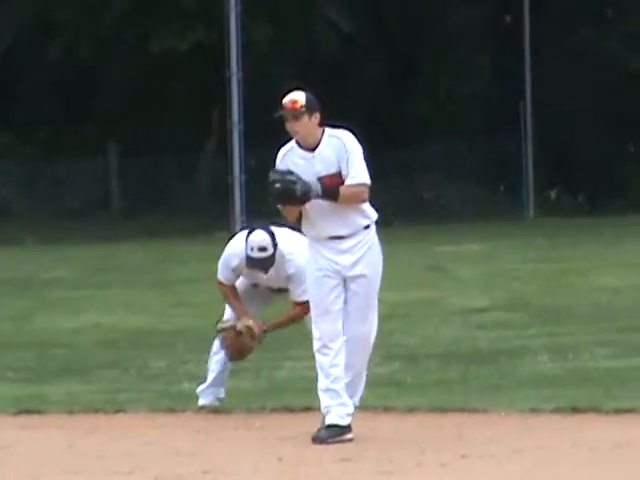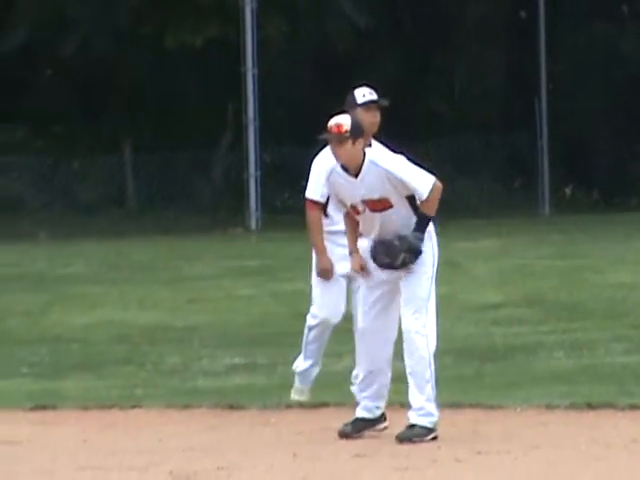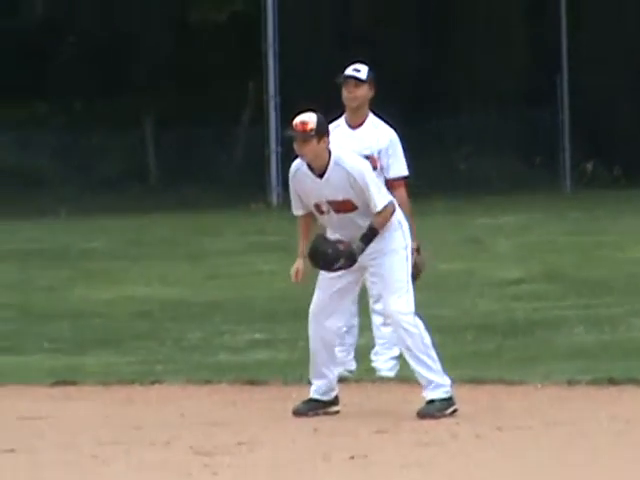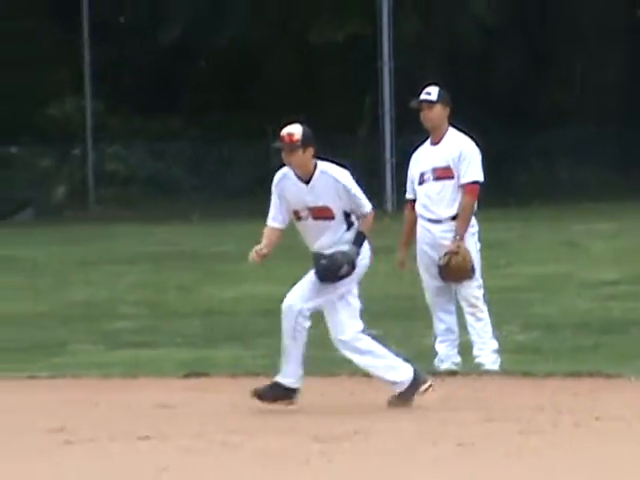
dt=1s
person 1, frame 1
left shoulder: (343, 141)
right shoulder: (286, 157)
left elbow: (361, 192)
right elbow: (291, 217)
left wrist: (319, 190)
right wrist: (293, 198)
left hip: (361, 244)
right hip: (321, 250)
left knee: (361, 331)
right knee: (327, 336)
left ankle: (344, 404)
right ankle: (337, 416)
person 1, frame 2
left shoulder: (388, 165)
right shoulder: (334, 177)
left elbow: (434, 187)
left wrist: (418, 232)
right wrist: (354, 252)
left knee: (415, 327)
right knee: (369, 329)
left ankle: (424, 419)
right ankle: (370, 411)
person 1, frame 3
left shoulder: (353, 168)
right shoulder: (297, 172)
left elbow: (386, 209)
right elbow: (306, 213)
left wrist: (361, 243)
right wrist: (301, 256)
left hip: (386, 237)
right hip: (345, 242)
left knee: (398, 311)
right knee: (322, 313)
left ankle: (441, 393)
right ankle: (323, 394)
person 1, frame 4
left shoulder: (336, 177)
right shoulder: (282, 180)
left elbow: (367, 214)
right elbow: (276, 224)
left wrist: (355, 249)
right wrist: (265, 247)
left hip: (349, 257)
right hip: (325, 260)
left knee: (294, 306)
right knee: (347, 335)
left ankle: (288, 383)
right ankle: (407, 379)
person 2, frame 1
left shoulder: (296, 259)
right shoulder: (234, 252)
left elbow: (302, 308)
right elbow: (225, 285)
left wrist: (264, 328)
right wrist: (245, 317)
right ankle: (210, 393)
person 2, frame 2
right shoulder: (329, 158)
right elbow: (313, 208)
right wrist: (321, 255)
right hip: (334, 244)
right knee: (325, 314)
right ankle: (304, 375)
person 2, frame 3
left shoulder: (385, 135)
right shoulder: (330, 134)
left elbow: (398, 189)
left wrist: (411, 237)
left knee: (383, 298)
left ankle: (385, 366)
right ankle: (342, 363)
person 2, frame 4
left shoulder: (463, 146)
right shoulder: (418, 155)
left elbow: (470, 194)
right elbow: (411, 204)
left wrist: (459, 239)
right wrist: (404, 246)
left hip: (457, 231)
right hip: (425, 235)
left knee: (471, 296)
right knee: (437, 300)
left ankle: (487, 358)
right ankle: (447, 359)
